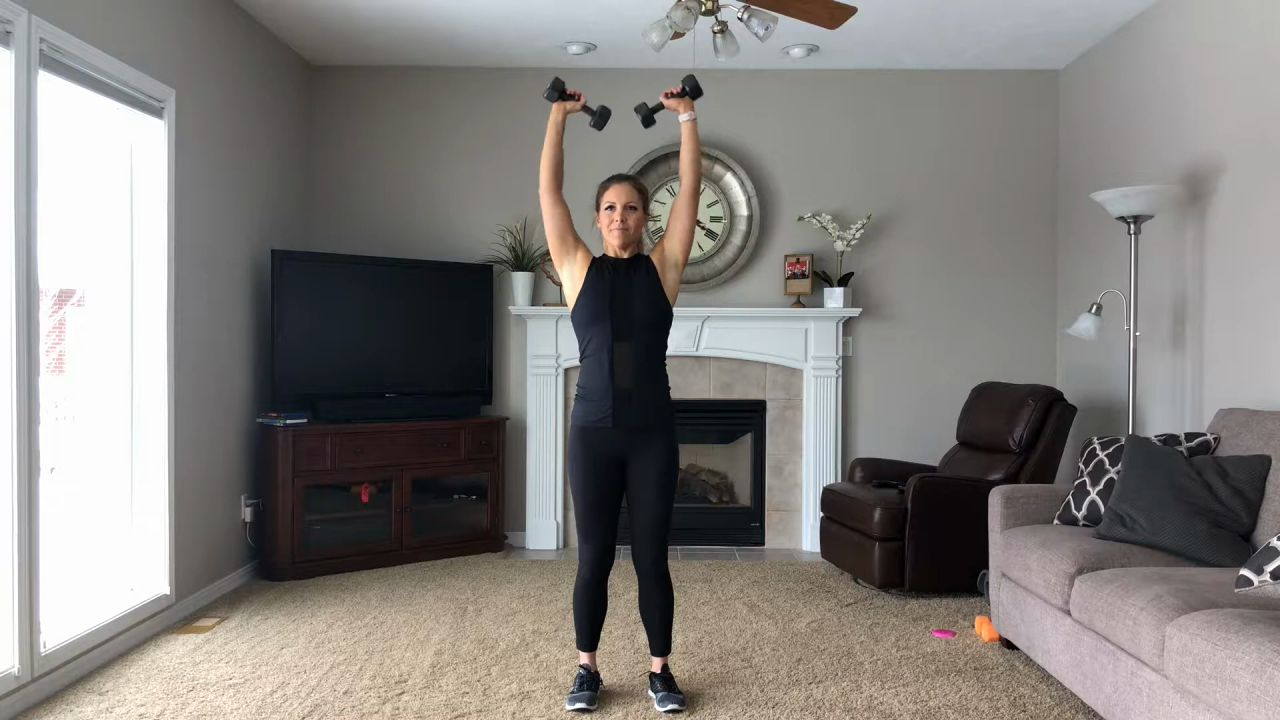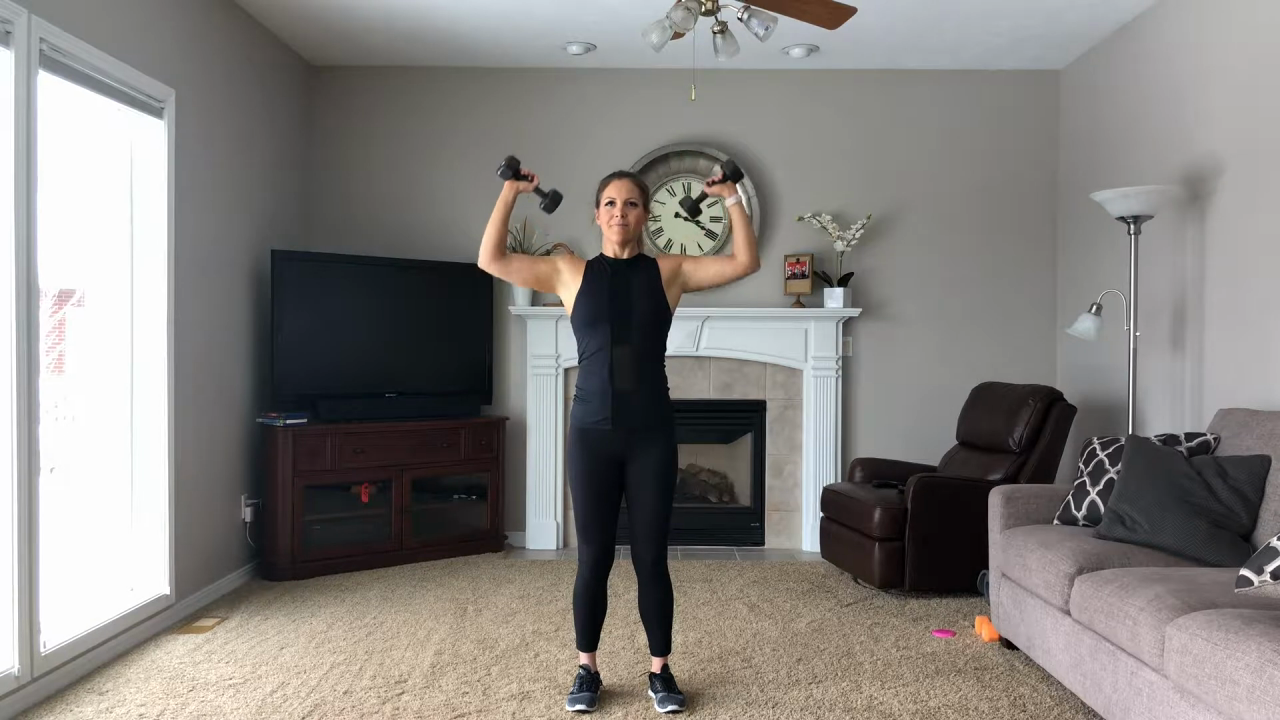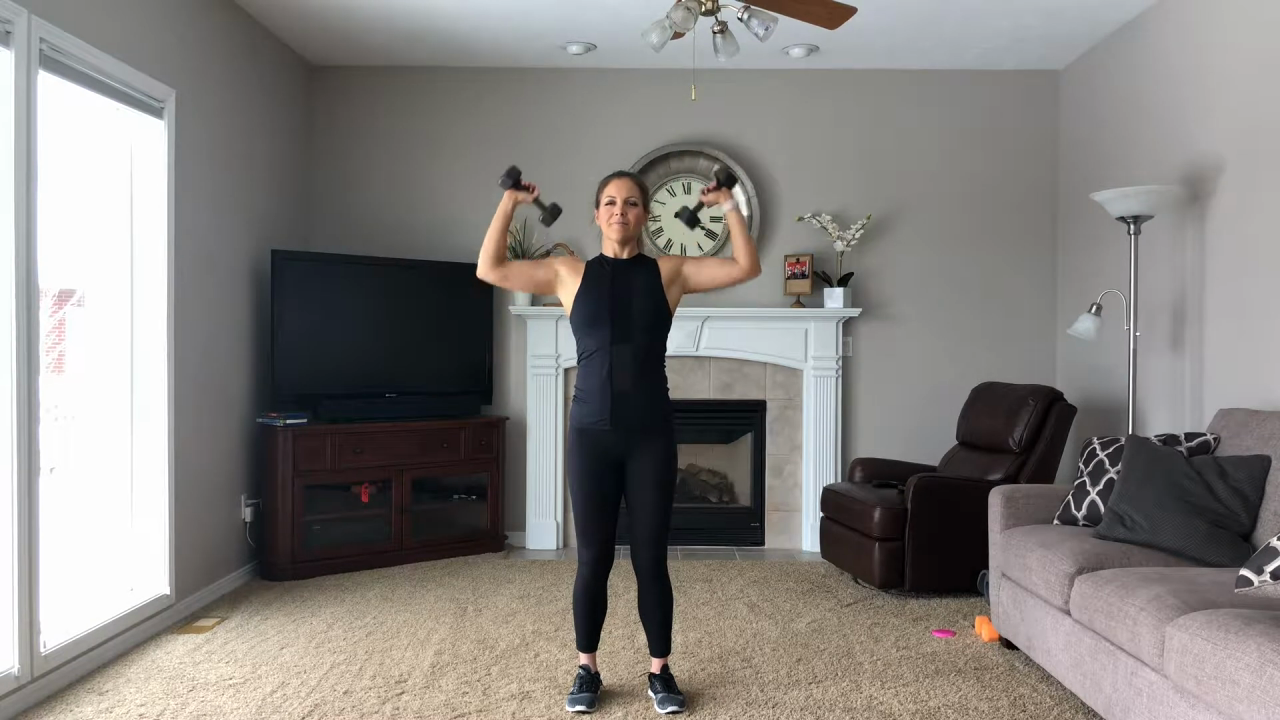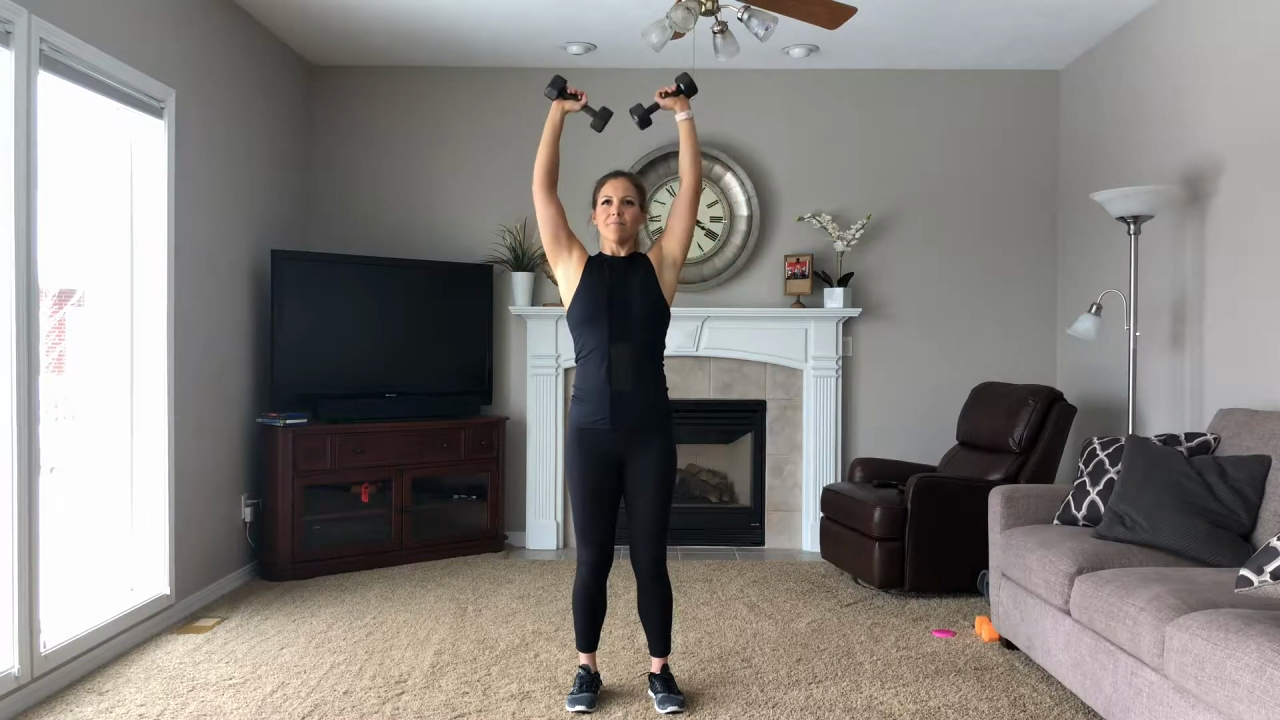
dt=0.7s
person 1, frame 1
left shoulder: (662, 267)
right shoulder: (577, 267)
left elbow: (690, 187)
right elbow: (548, 186)
left wrist: (685, 117)
right wrist: (559, 115)
left hip: (652, 435)
right hip: (593, 433)
left knee: (651, 558)
right knee: (593, 558)
right ankle: (586, 669)
person 1, frame 2
left shoulder: (668, 271)
right shoulder: (571, 271)
left elbow: (746, 263)
right elbow: (490, 260)
left wrist: (730, 198)
right wrist: (509, 193)
left hip: (651, 434)
right hip: (592, 433)
left knee: (650, 558)
right knee: (593, 558)
left ankle: (660, 670)
right ankle: (587, 669)
person 1, frame 3
left shoulder: (668, 271)
right shoulder: (570, 272)
left elbow: (746, 267)
right elbow: (489, 270)
left wrist: (728, 204)
right wrist: (508, 202)
left hip: (651, 434)
right hip: (591, 432)
left knee: (650, 559)
right knee: (593, 559)
left ankle: (660, 671)
right ankle: (587, 669)
person 1, frame 4
left shoulder: (659, 265)
right shoulder: (573, 266)
left elbow: (691, 184)
right elbow: (542, 185)
left wrist: (682, 115)
right wrist: (558, 113)
left hip: (650, 435)
right hip: (590, 434)
left knee: (650, 560)
right knee: (592, 560)
right ankle: (587, 669)
